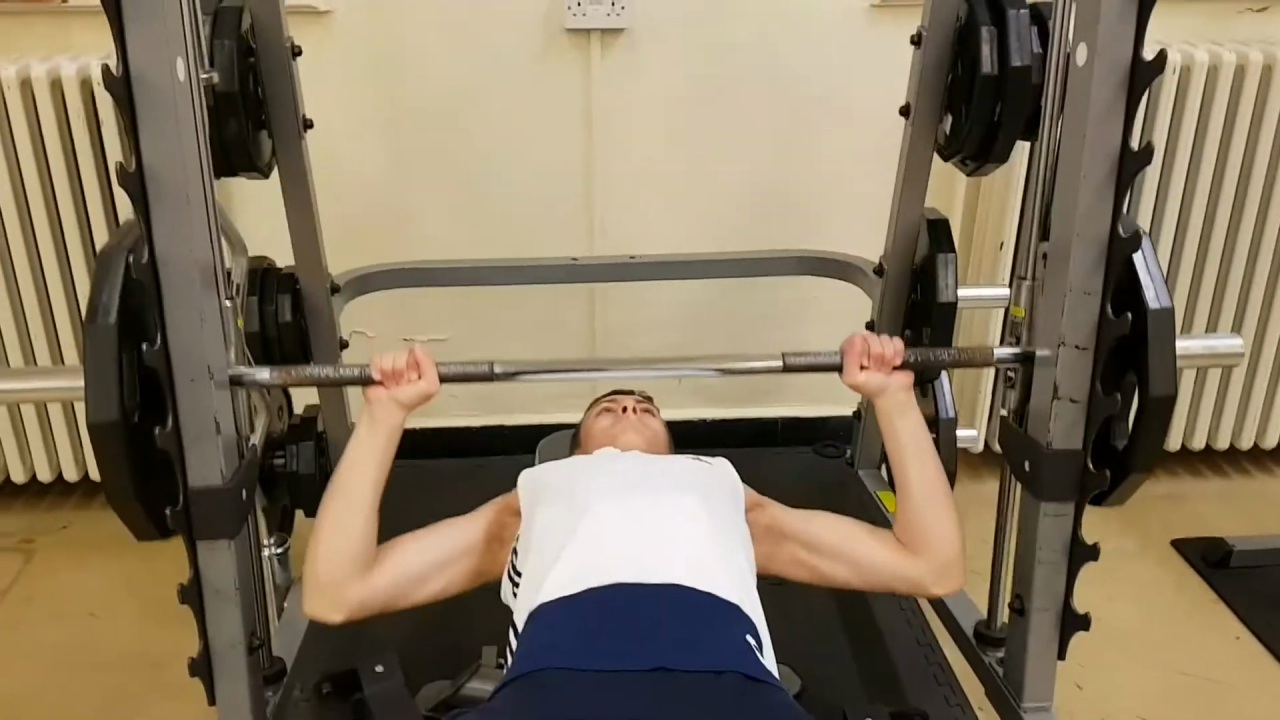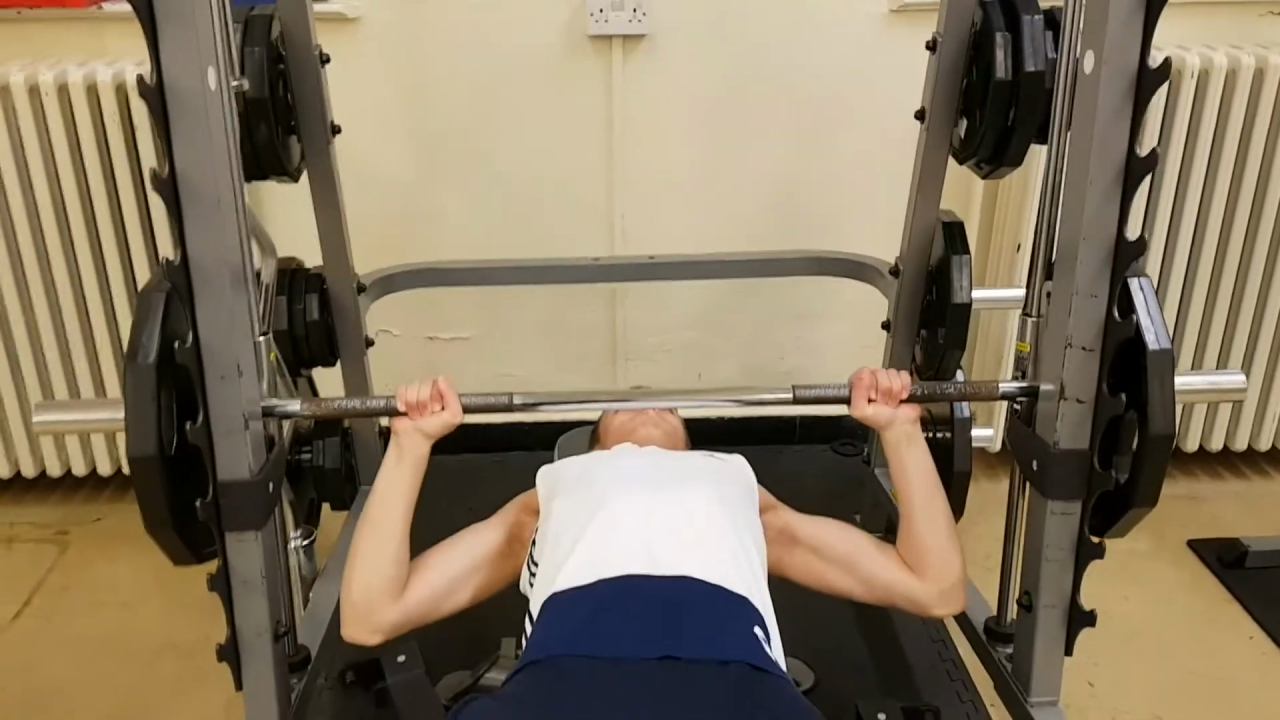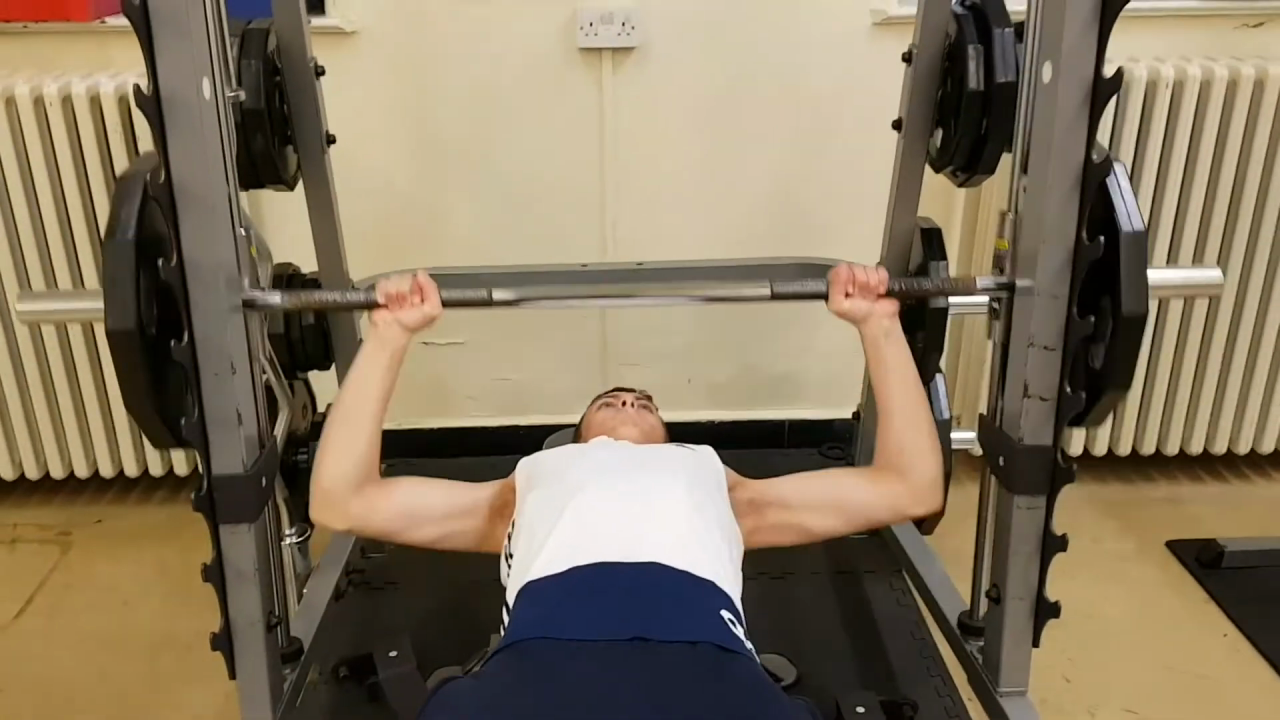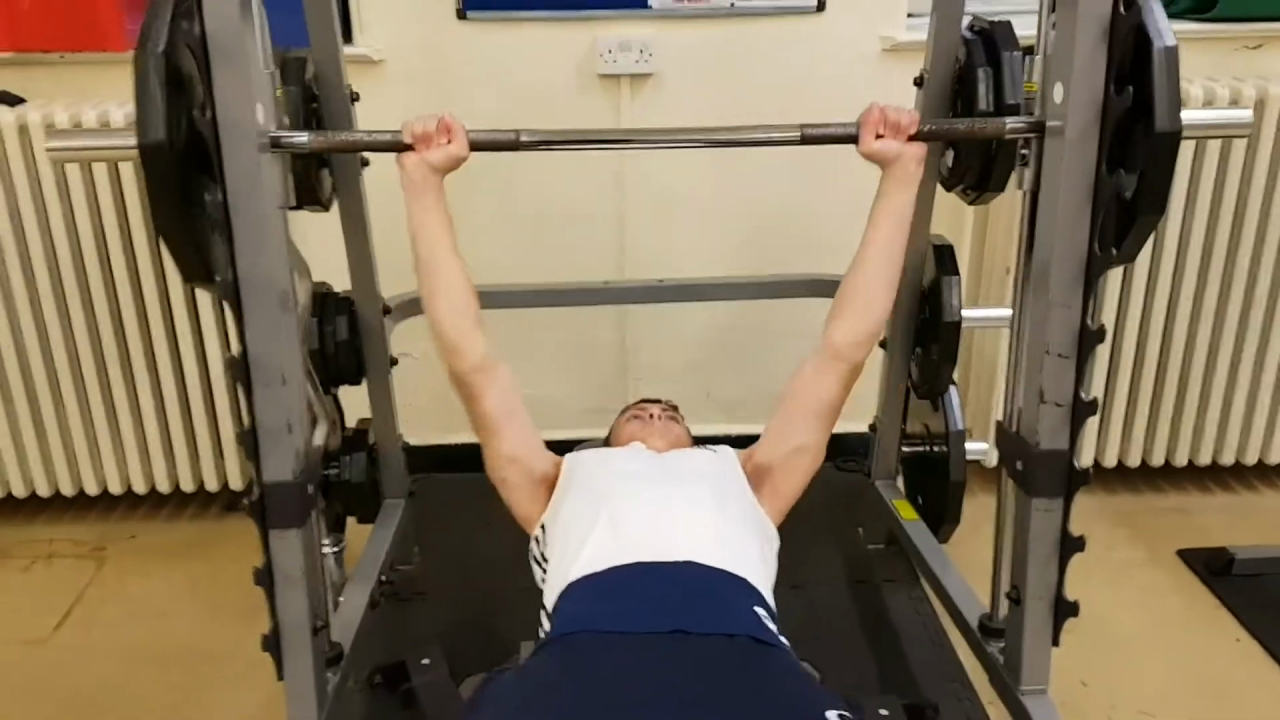
dt=0.5s
person 1, frame 1
left shoulder: (727, 490)
right shoulder: (530, 497)
left elbow: (933, 567)
right elbow: (335, 591)
left wrist: (892, 399)
right wrist: (385, 413)
person 1, frame 2
left shoulder: (740, 486)
right shoulder: (547, 494)
left elbow: (935, 587)
right elbow: (370, 615)
left wrist: (898, 428)
right wrist: (412, 441)
person 1, frame 3
left shoulder: (715, 480)
right shoulder: (531, 482)
left elbow: (910, 486)
right elbow: (341, 498)
left wrist: (879, 322)
right wrist: (389, 334)
left hip: (702, 664)
right hip: (545, 662)
person 1, frame 4
left shoulder: (745, 480)
right shoulder: (561, 485)
left elbow: (843, 346)
left wrist: (900, 170)
right wrist: (424, 177)
left hip: (738, 652)
